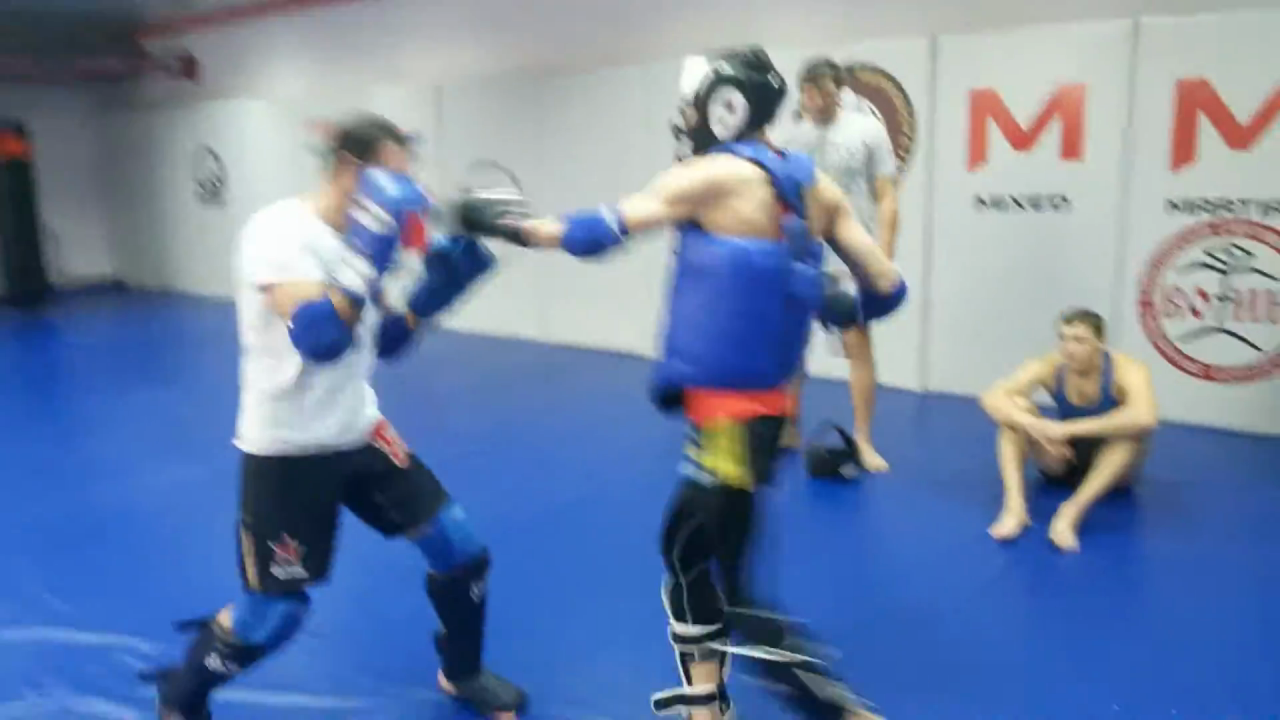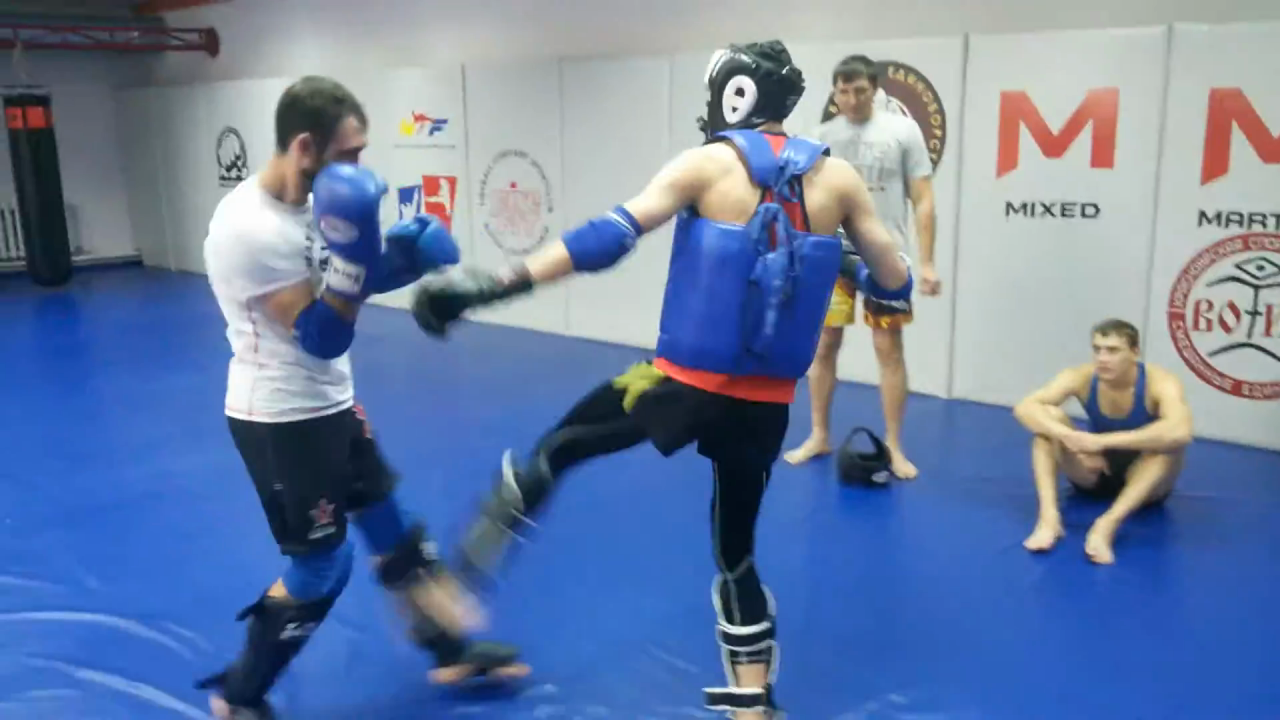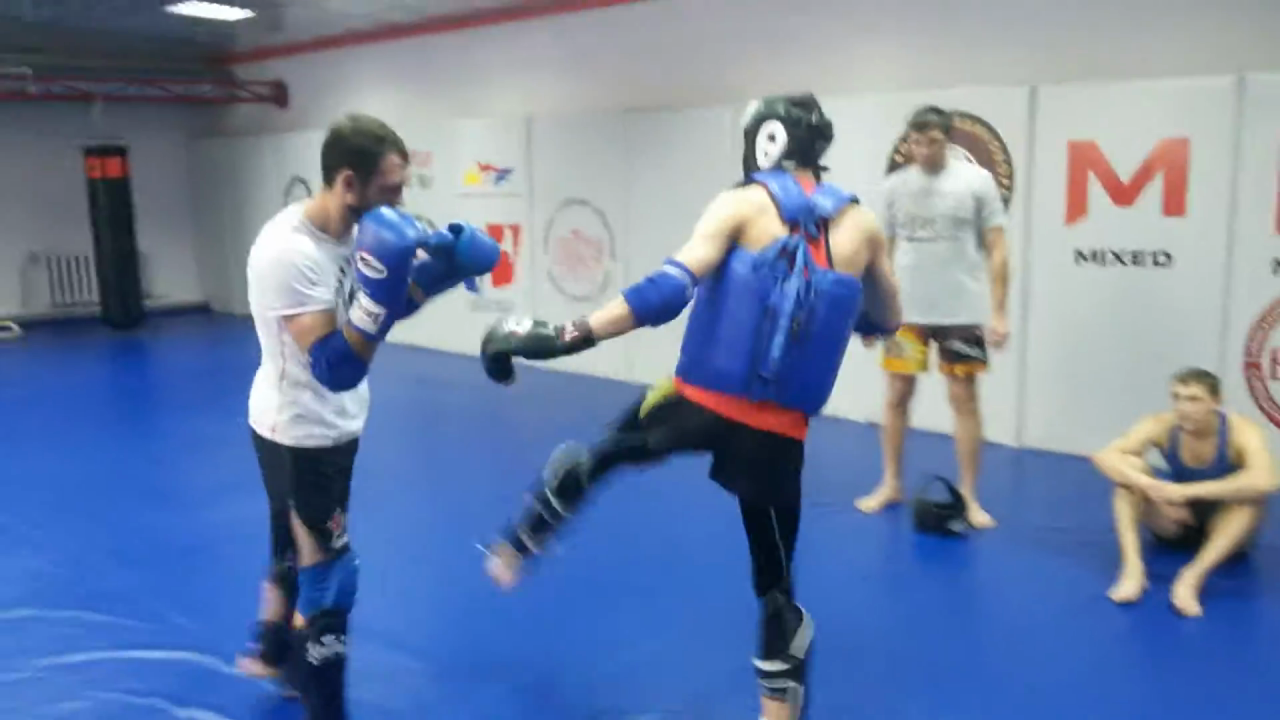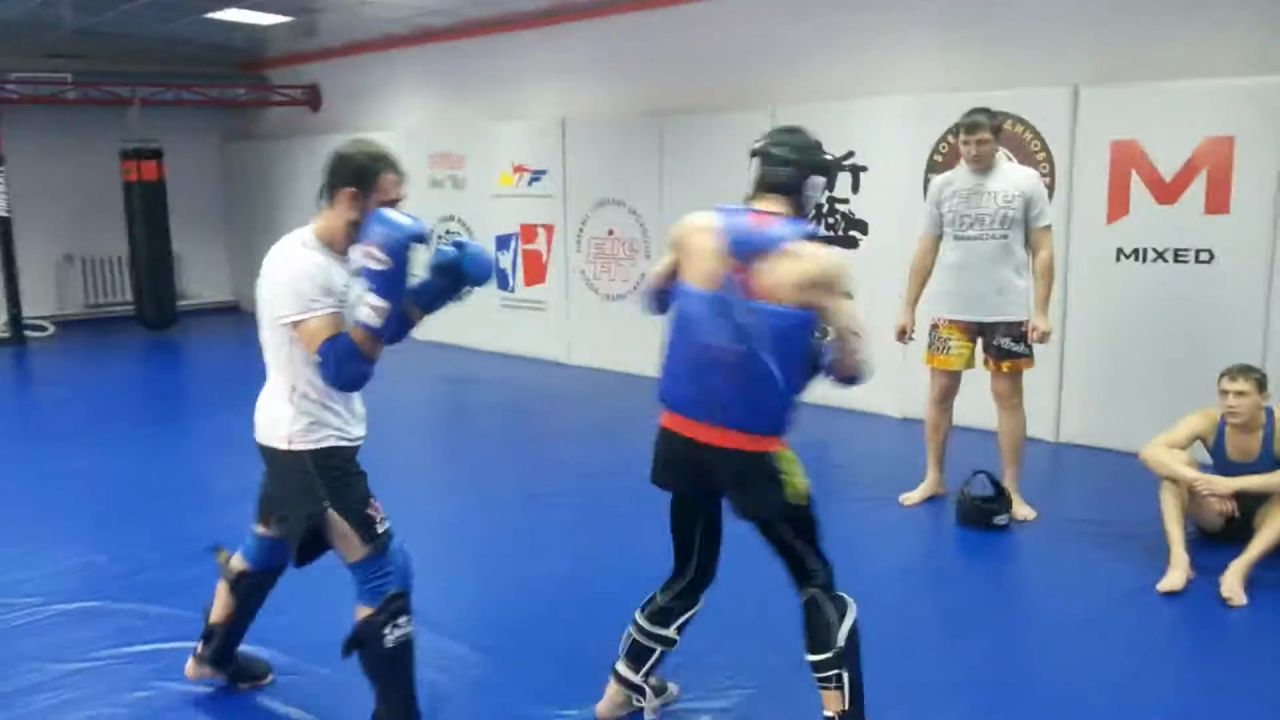
dt=0.2s
person 1, frame 1
left shoulder: (716, 177)
right shoulder: (815, 186)
left elbow: (601, 231)
right elbow: (885, 288)
left wrist: (508, 221)
right wrist: (841, 303)
left hip: (728, 412)
right hip: (766, 405)
right knee: (685, 549)
person 1, frame 2
left shoulder: (706, 164)
right shoulder: (838, 178)
left elbow: (607, 239)
right elbow: (895, 286)
left wrist: (501, 281)
right wrist: (841, 268)
left hip: (687, 380)
right hip: (767, 399)
left knee: (556, 447)
right knee: (737, 553)
left ankle: (474, 559)
person 1, frame 3
left shoulder: (742, 206)
right shoulder: (862, 226)
left elbow: (664, 294)
right elbow: (883, 320)
left wrist: (561, 335)
left hip: (697, 403)
right hip: (775, 431)
left knee: (597, 458)
right knee: (776, 588)
left ankle: (515, 548)
person 1, frame 4
left shoulder: (696, 231)
right shoulder: (817, 264)
left elbow: (657, 296)
right elbow: (853, 368)
left hip: (685, 433)
right hip: (748, 449)
left knee: (690, 576)
right knee: (816, 584)
person 2, frame 1
left shoulder: (358, 235)
right shoulder: (279, 236)
left elbow: (385, 341)
right elbow: (322, 341)
left wrist: (440, 284)
right wrist: (372, 244)
left hip: (357, 432)
right hip: (287, 451)
left knee: (460, 550)
right knee: (269, 613)
left ankle: (463, 670)
person 2, frame 2
left shoulder: (310, 197)
right shoulder: (250, 230)
left elbow: (341, 282)
right elbow: (325, 338)
left wrist: (405, 252)
right wrist: (349, 243)
left hip: (329, 405)
right hip: (280, 420)
left knee: (392, 527)
right knee: (320, 568)
left ankle: (453, 650)
person 2, frame 3
left shoulder: (349, 229)
right shoulder: (286, 252)
left elbow: (389, 305)
right elbow: (339, 368)
left wrist: (443, 262)
right wrist: (377, 278)
left hip: (323, 429)
right hip: (299, 437)
left knee: (305, 549)
right knee: (329, 583)
left ankle: (272, 650)
person 2, frame 4
left shoulder: (346, 252)
right shoulder: (301, 266)
left elbow: (383, 331)
right elbow: (343, 372)
left wrist: (438, 281)
right wrist: (377, 276)
left hip: (298, 435)
right hip: (312, 442)
left knee: (265, 549)
right knee: (385, 574)
left ankle: (212, 655)
person 3, frame 1
left shoulder: (868, 131)
right shoulder: (790, 139)
left elbow: (887, 199)
left wrist: (886, 258)
left knee: (857, 346)
left ankle: (863, 441)
right ankle: (789, 433)
person 3, frame 2
left shoulder: (904, 131)
right shoulder: (823, 136)
left elbow: (923, 200)
left wrist: (927, 261)
left knee: (889, 350)
right knee: (824, 347)
left ankle: (894, 447)
right ankle: (819, 436)
person 3, frame 3
left shoulder: (977, 180)
right shoulder: (895, 185)
left elbow: (997, 252)
right elbow: (883, 252)
left wrist: (998, 312)
left hip: (962, 314)
right hip: (906, 312)
left knee: (963, 399)
right knee: (897, 395)
left ankle: (969, 495)
right ankle: (891, 484)
person 3, frame 4
left shoulder: (1027, 181)
right shoulder: (943, 184)
left elbow: (1043, 251)
right elbow: (927, 250)
left wrist: (1041, 310)
right wrist: (909, 308)
left hip: (1007, 311)
right hip: (952, 310)
left knee: (1008, 395)
right knee: (941, 391)
left ankle: (1012, 489)
right ankle: (934, 478)
person 4, frame 1
left shoulder: (1126, 370)
right shoulder: (1048, 367)
left elbow: (1145, 418)
right elbow: (991, 399)
left wrist: (1069, 429)
right wrist: (1036, 427)
left hip: (1109, 465)
right hip: (1062, 458)
left knee: (1135, 430)
right knee: (1013, 408)
left ankle: (1073, 510)
right ankle: (1015, 504)
person 4, frame 2
left shoulder: (1160, 383)
right shoulder: (1081, 377)
left elbow: (1180, 432)
right elbow: (1024, 408)
left wrist: (1103, 441)
right wrist: (1069, 437)
left hip: (1140, 477)
right hip: (1093, 470)
left knee: (1170, 444)
right knee: (1048, 417)
left ankle: (1108, 524)
right ankle: (1049, 516)
person 4, frame 3
left shoulder: (1242, 432)
right shoulder: (1162, 426)
left elbow: (1267, 482)
right elbow: (1104, 457)
left wrist: (1187, 491)
right wrist: (1151, 487)
left hip: (1222, 527)
right hip: (1174, 522)
left knee: (1254, 496)
right knee: (1130, 469)
left ankle: (1193, 575)
right ankle: (1132, 566)
person 4, frame 4
right shoulder: (1208, 422)
right elbow: (1150, 451)
left wrist: (1233, 484)
right wrist: (1199, 480)
right hip: (1219, 515)
right knee: (1175, 461)
left ankle: (1240, 567)
right ankle: (1179, 558)
